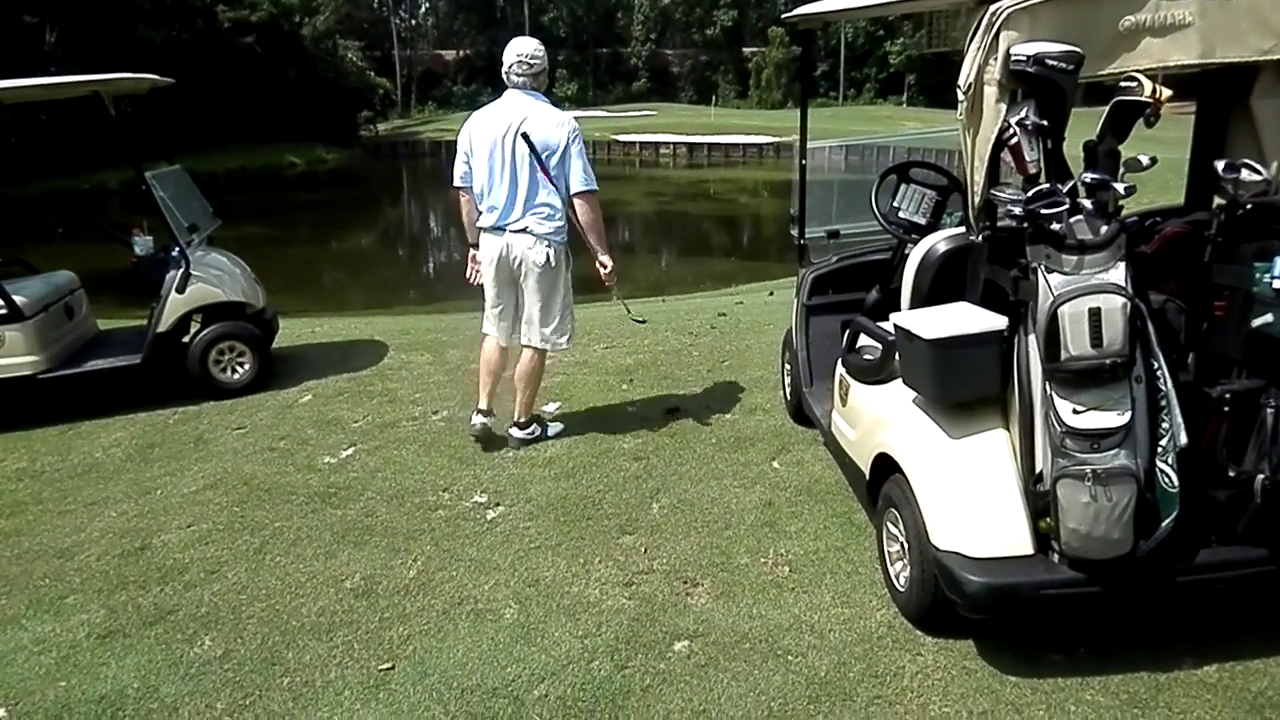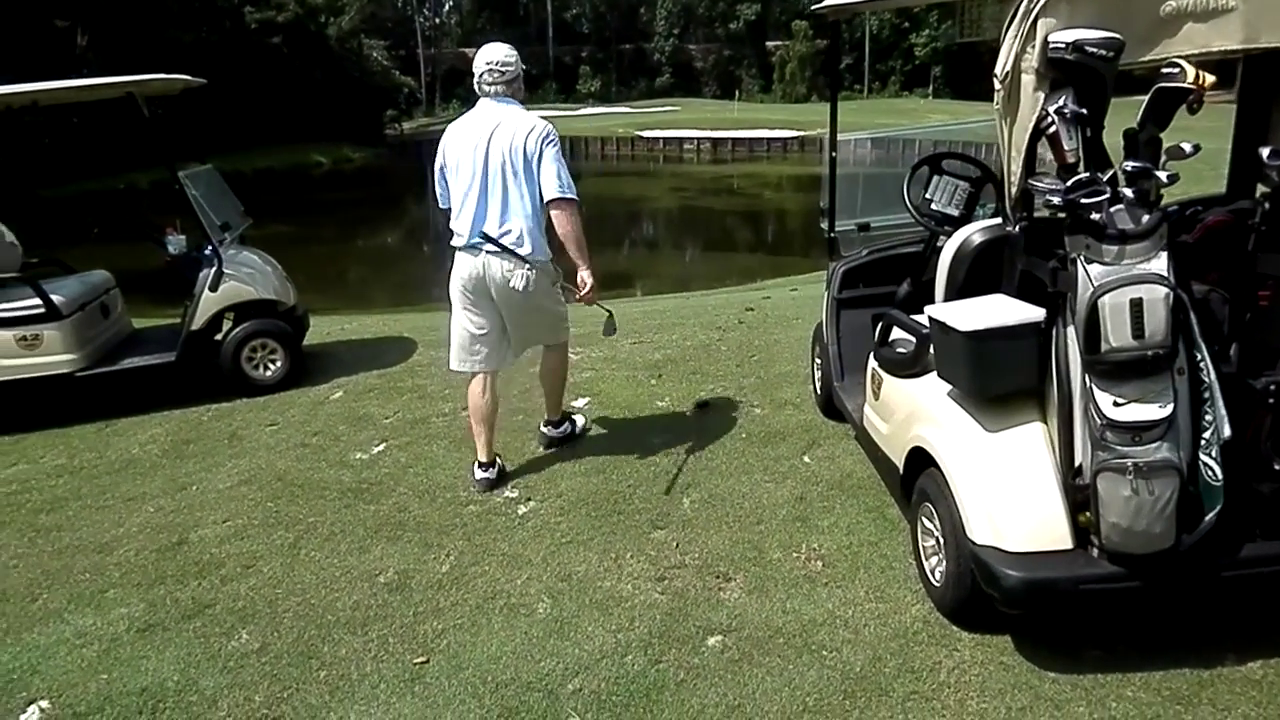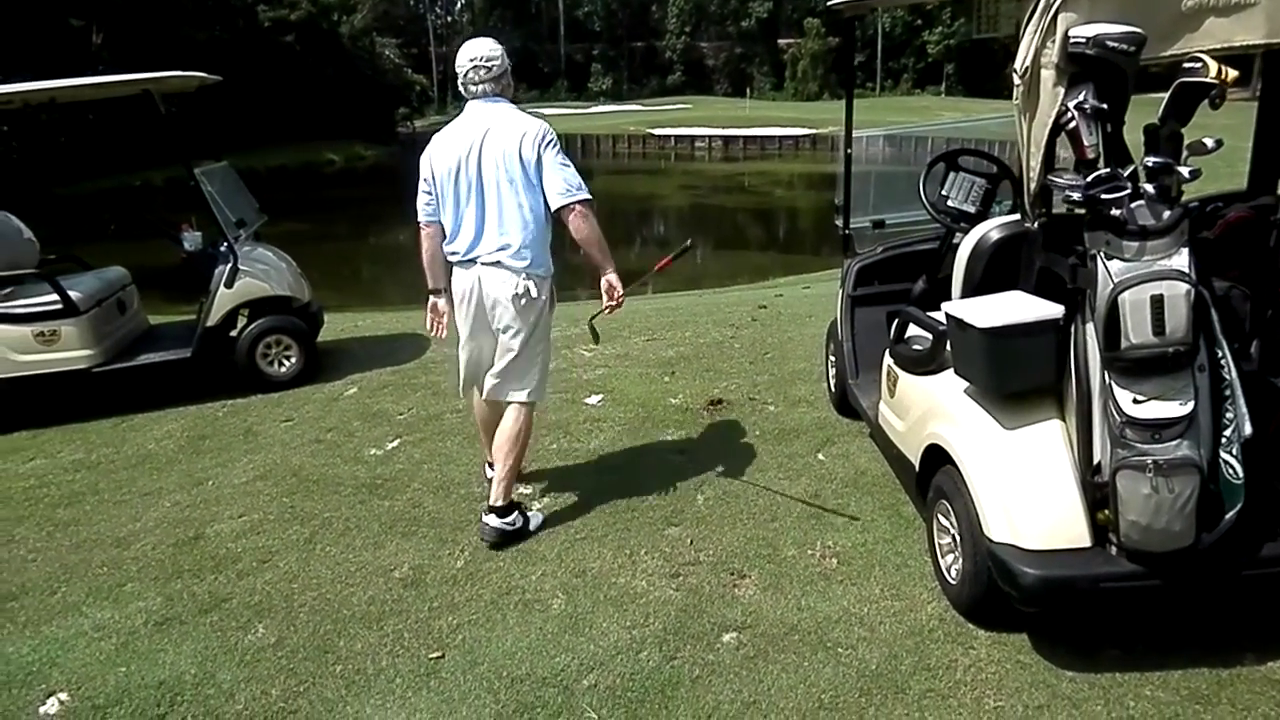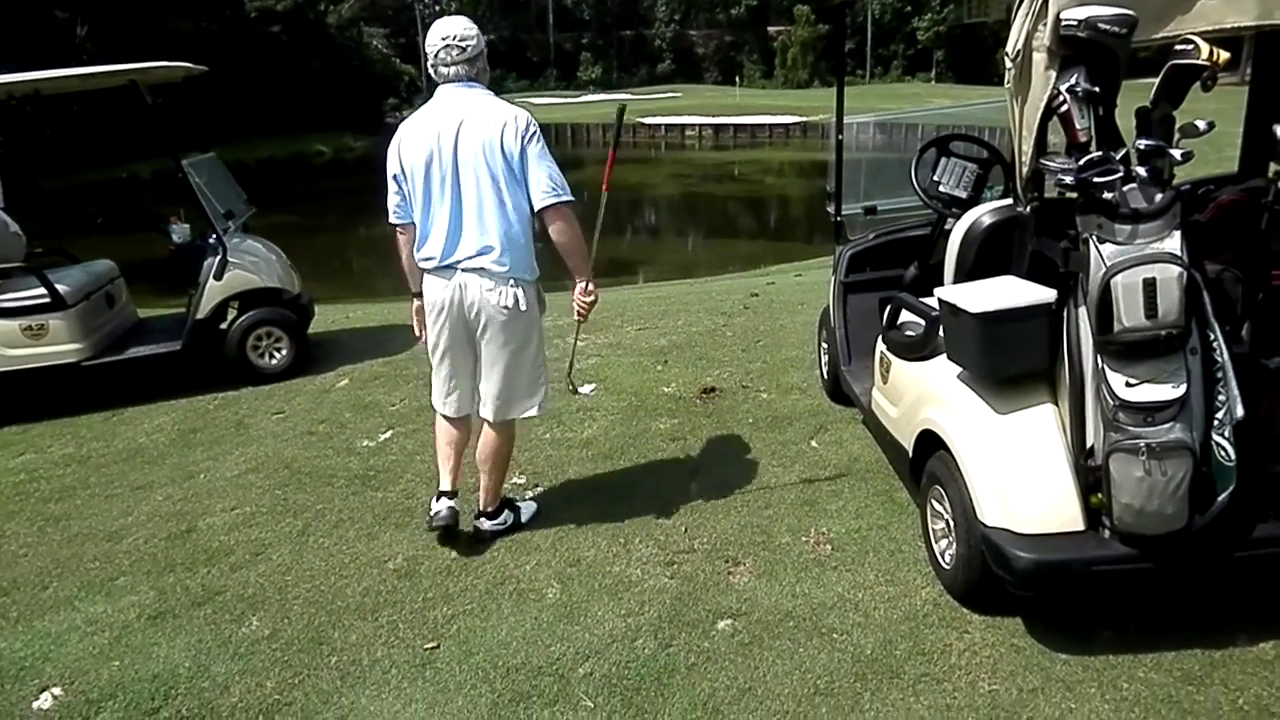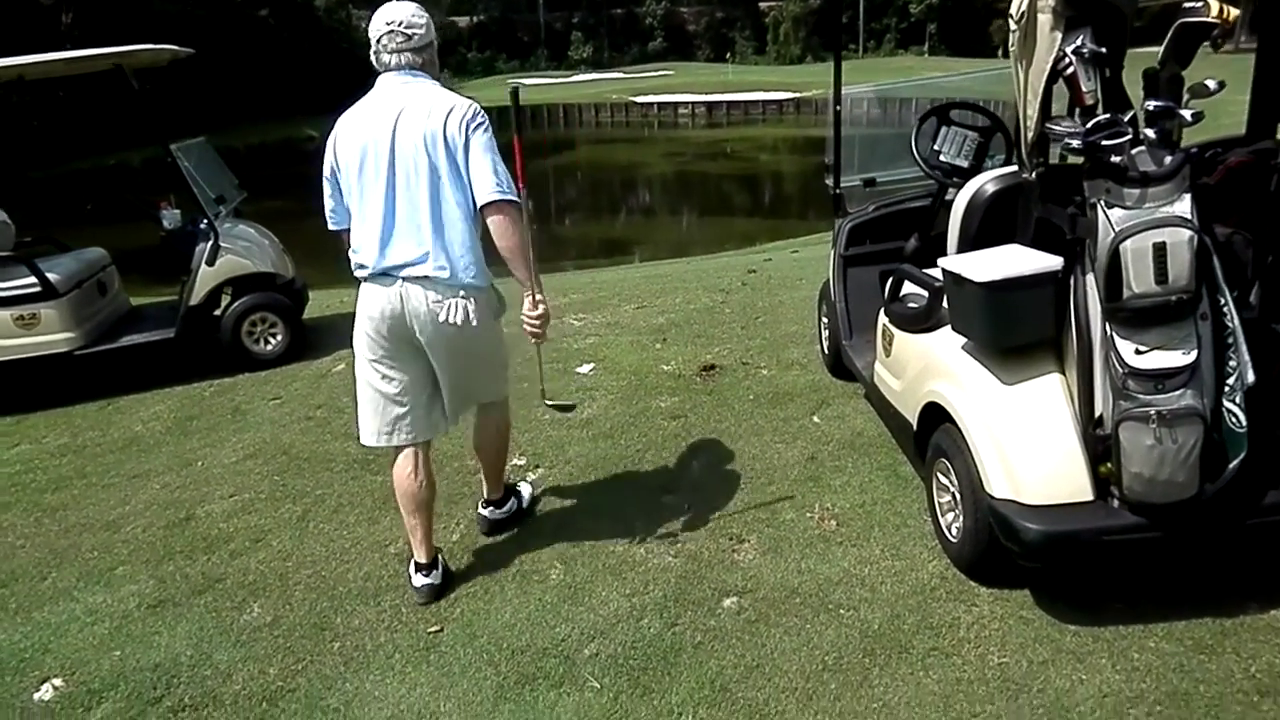
dt=0.5s
person 1, frame 1
left shoulder: (477, 122)
right shoulder: (561, 124)
left elbow: (465, 193)
right elbow: (582, 196)
left wrist: (475, 245)
right wrist: (601, 252)
left hip: (493, 242)
right hip: (541, 244)
left knee: (496, 331)
right knee: (535, 338)
left ankle: (483, 412)
right ankle: (523, 424)
person 1, frame 2
left shoulder: (453, 134)
right shoulder: (536, 129)
right elbow: (561, 206)
right wrist: (583, 266)
left hip: (468, 264)
right hip: (522, 265)
left knee: (480, 368)
right knee: (555, 338)
left ankle: (486, 464)
right ankle: (555, 422)
person 1, frame 3
left shoulder: (440, 143)
right shoulder: (531, 131)
left elbow: (430, 229)
right elbow: (574, 209)
left wrist: (437, 291)
right wrist: (608, 269)
left hip: (465, 279)
right hip: (520, 279)
left knee: (484, 381)
right knee: (520, 393)
left ankle: (495, 464)
right ankle: (500, 508)
person 1, frame 4
left shoulder: (408, 132)
right shoulder: (512, 122)
left elbow: (403, 227)
right elbow: (555, 212)
left wrist: (417, 294)
right wrist: (582, 278)
left hip: (439, 285)
right hip: (502, 284)
left knee: (452, 397)
right knee: (499, 406)
left ankle: (445, 495)
right ankle: (492, 512)
person 1, frame 5
left shoulder: (346, 126)
right shoulder: (457, 112)
left elbow: (343, 229)
right elbow: (499, 210)
right wrist: (530, 289)
left hip: (378, 298)
right hip: (452, 292)
left knee: (405, 437)
right knee: (490, 396)
left ankle: (425, 565)
right ankle: (497, 501)
